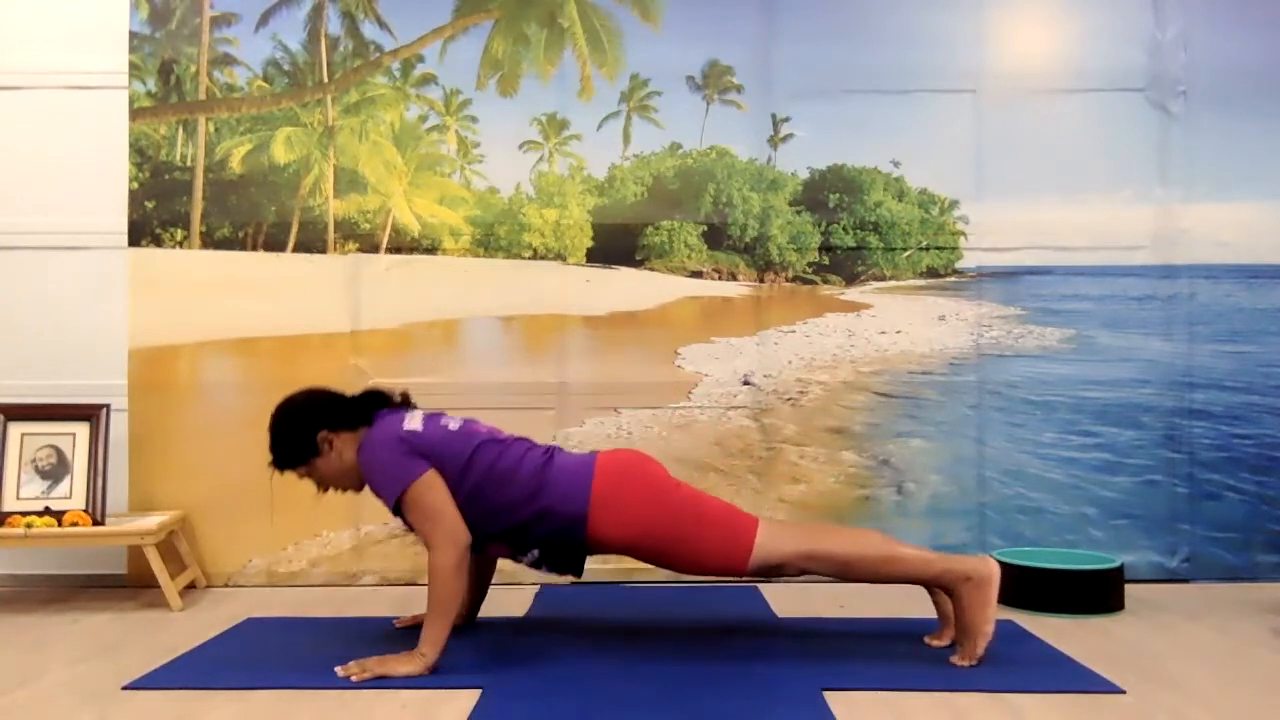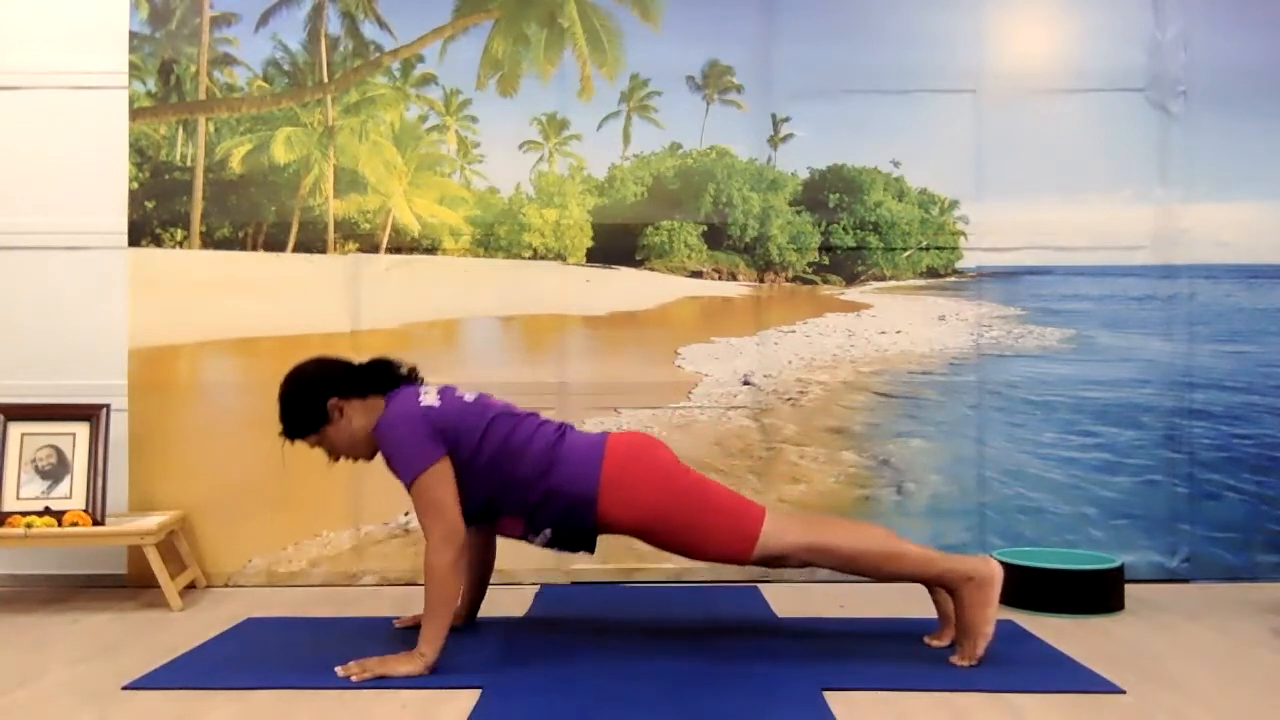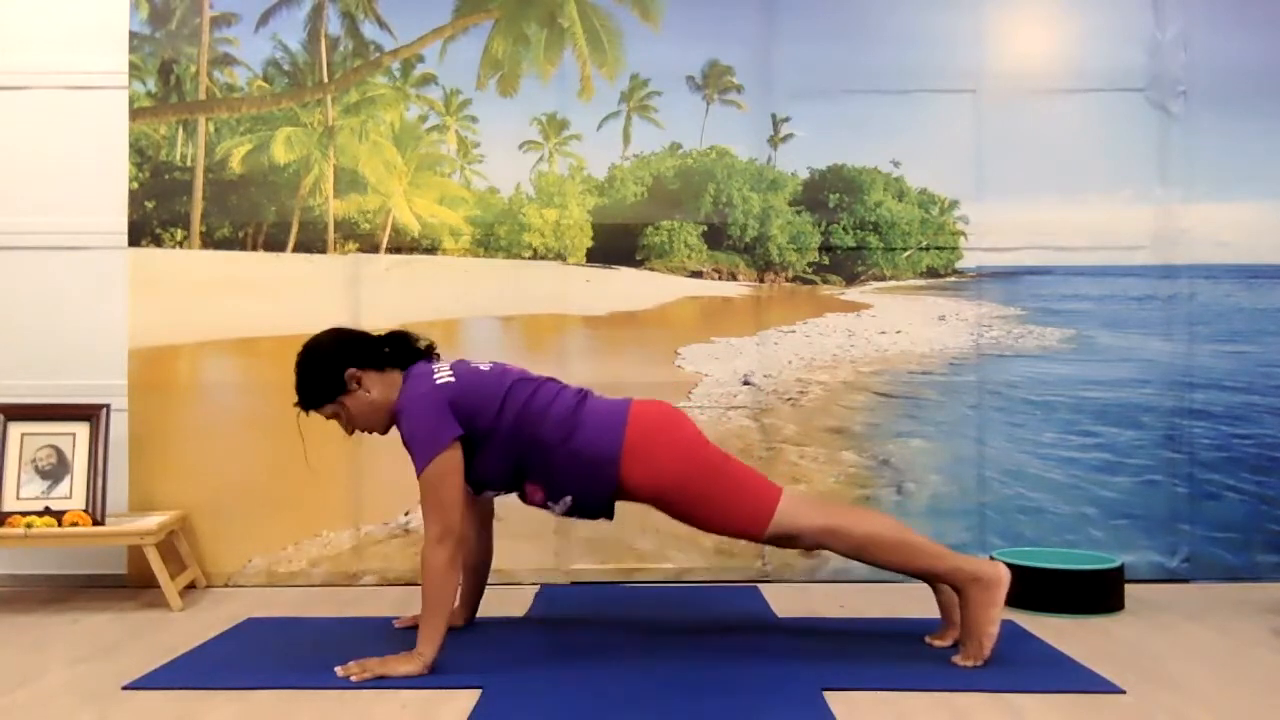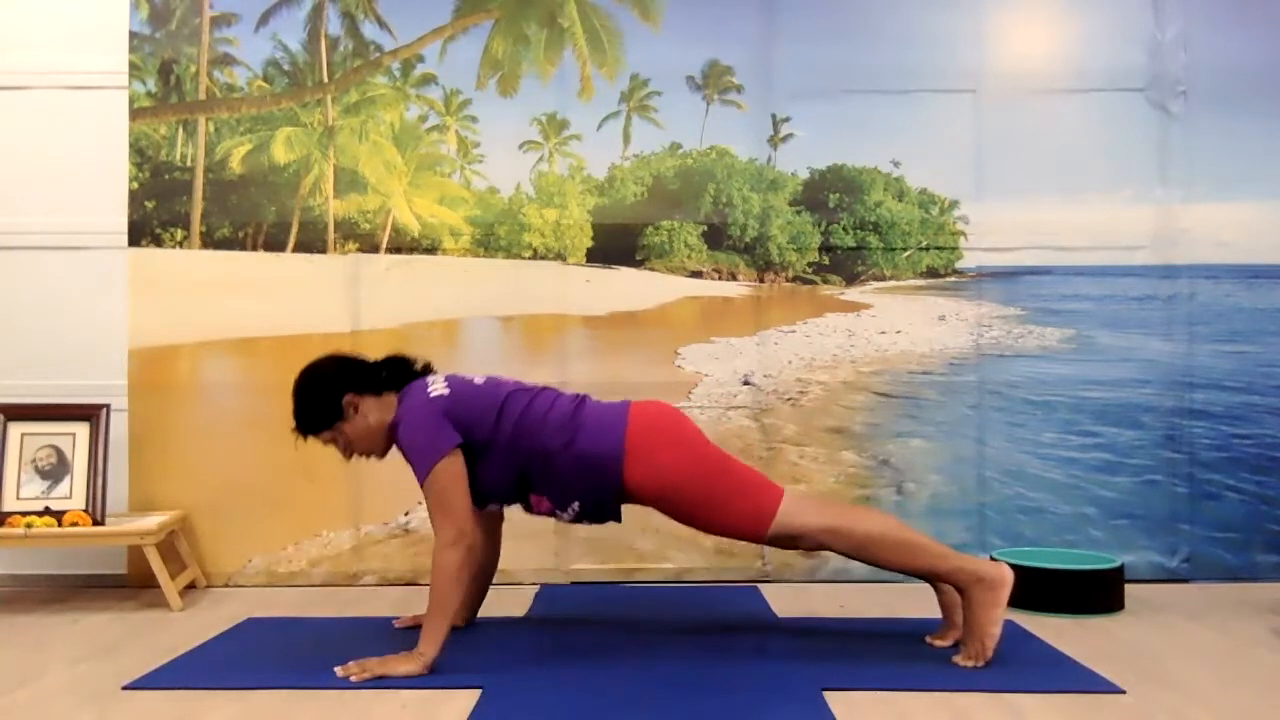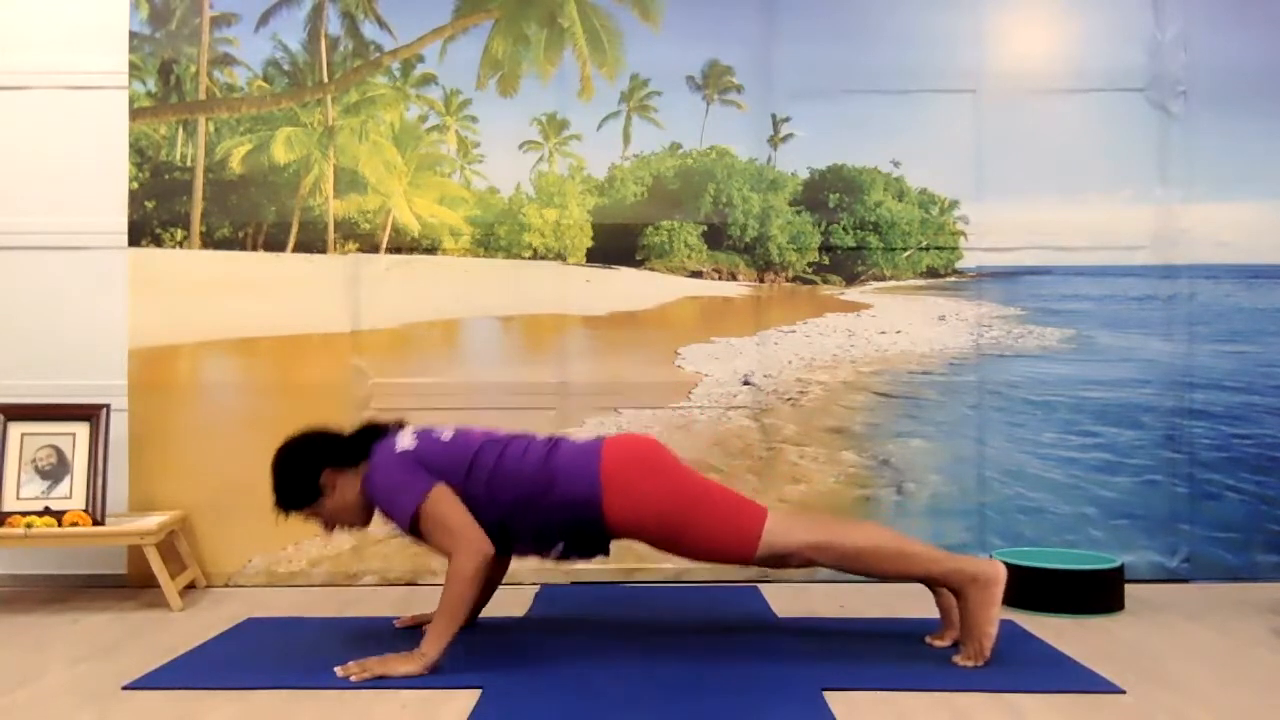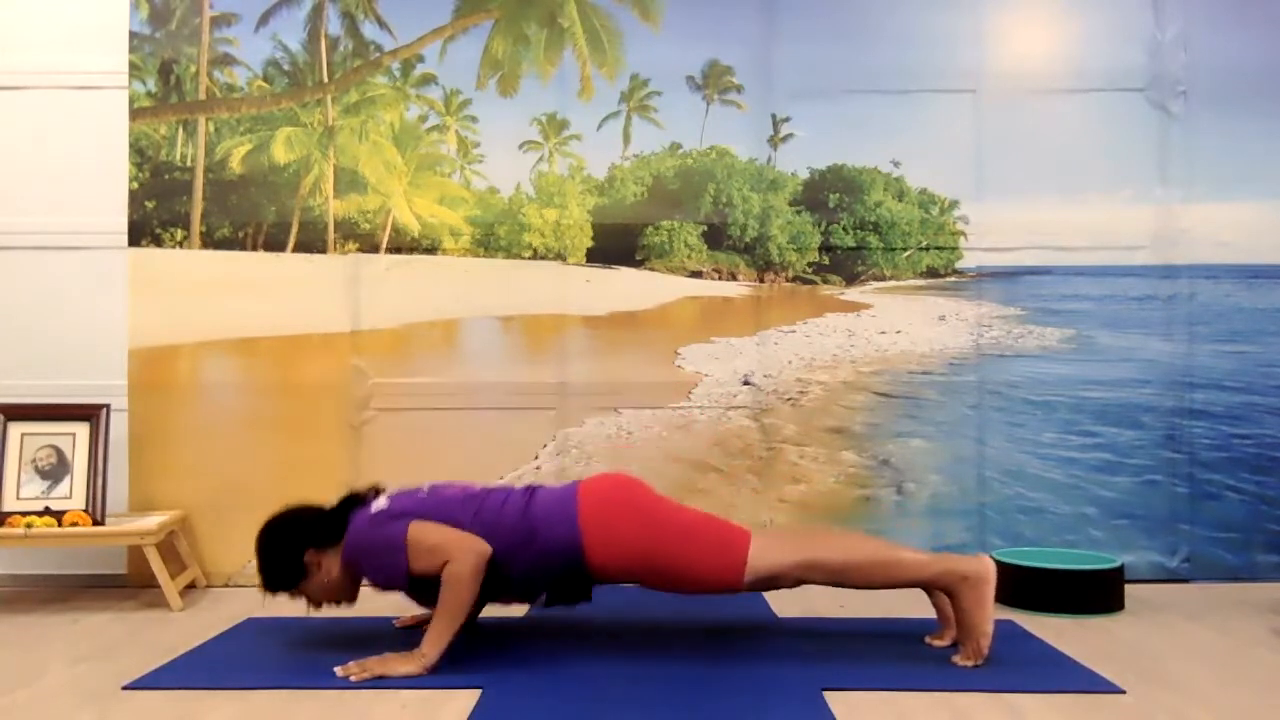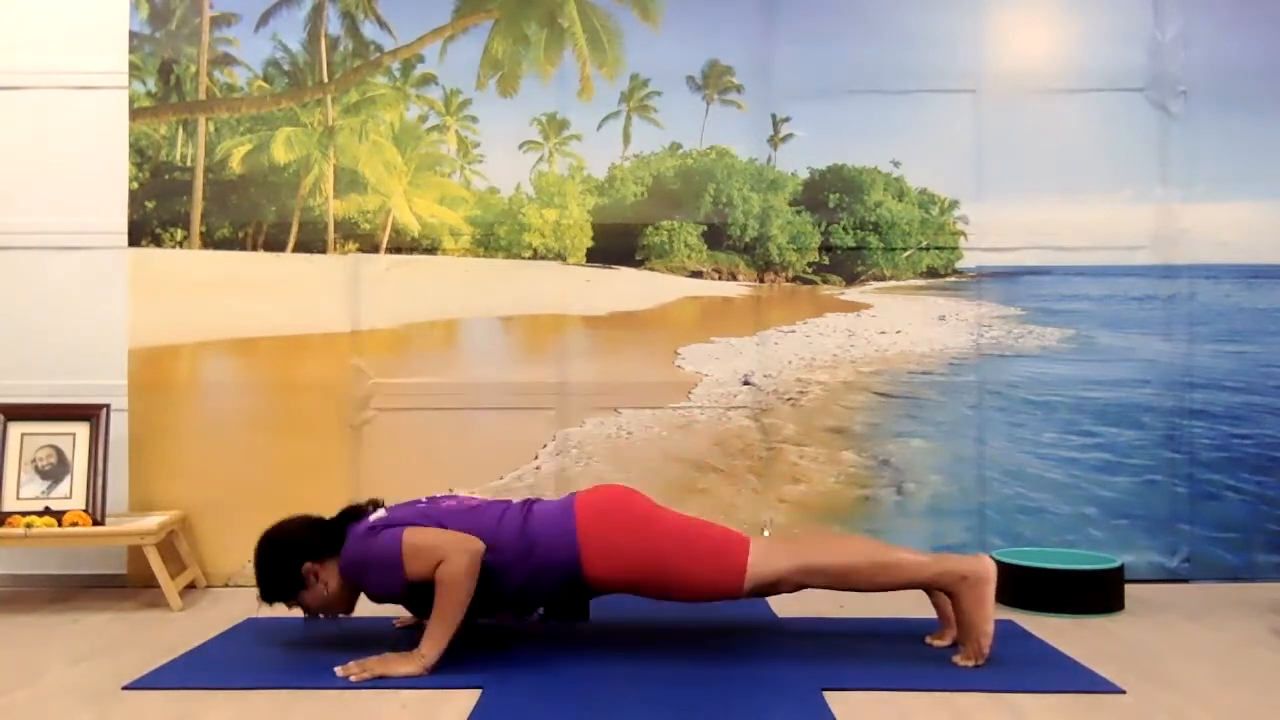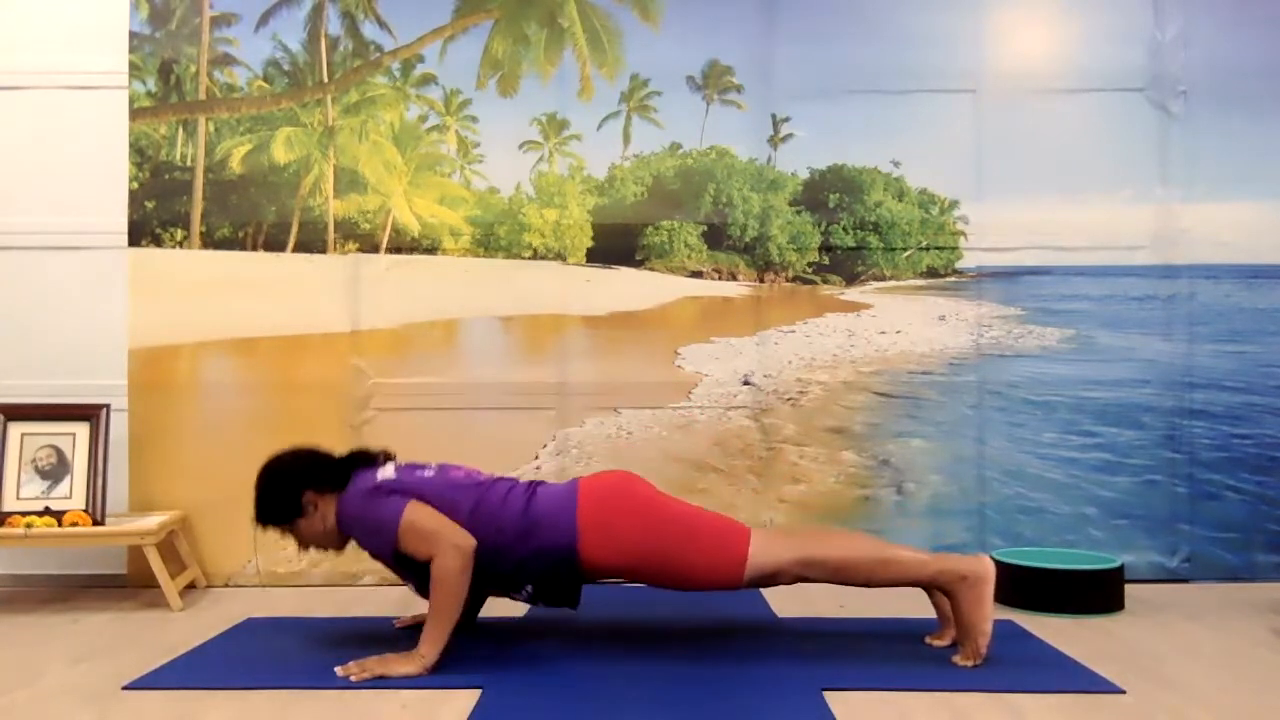
dt=0.2s
person 1, frame 1
left shoulder: (381, 450)
right shoulder: (410, 432)
left elbow: (453, 542)
right elbow: (485, 521)
left wrist: (424, 654)
right wrist: (461, 613)
left hip: (613, 505)
right hip: (611, 485)
left knee: (785, 550)
right knee: (778, 551)
left ankle: (961, 572)
right ankle: (942, 570)
person 1, frame 2
left shoulder: (399, 422)
right shoulder: (421, 409)
left elbow: (446, 541)
right elbow: (481, 520)
left wrist: (423, 654)
right wrist: (463, 613)
left hip: (624, 486)
right hip: (622, 470)
left knee: (786, 541)
right knee: (783, 540)
left ankle: (963, 572)
right ankle: (942, 573)
person 1, frame 3
left shoulder: (418, 400)
right shoulder: (438, 391)
left elbow: (443, 536)
right elbow: (476, 513)
left wrist: (421, 654)
right wrist: (463, 612)
left hip: (644, 451)
right hip: (638, 443)
left knee: (803, 522)
right knee: (794, 525)
left ankle: (971, 574)
right ankle: (949, 573)
person 1, frame 4
left shoulder: (416, 414)
right shoulder: (436, 405)
left elbow: (455, 538)
right elbow: (484, 521)
left wrist: (423, 654)
right wrist: (461, 611)
left hip: (647, 452)
right hip: (639, 443)
left knee: (805, 523)
right knee: (797, 527)
left ankle: (973, 575)
right ankle: (944, 576)
person 1, frame 5
left shoulder: (387, 473)
right shoulder: (407, 454)
left elbow: (475, 553)
right elbow: (492, 543)
left wrist: (426, 652)
right wrist: (452, 617)
left hip: (624, 487)
right hip: (619, 472)
left knee: (793, 540)
right knee: (786, 540)
left ankle: (968, 573)
right ankle: (943, 572)
person 1, frame 6
left shoulder: (368, 538)
right shoulder: (386, 513)
left elbow: (471, 555)
left wrist: (424, 652)
right wrist: (447, 615)
left hip: (604, 530)
right hip: (599, 509)
left knee: (780, 561)
right knee: (775, 562)
left ankle: (958, 573)
right ankle: (939, 573)
person 1, frame 7
left shoulder: (365, 554)
right shoulder: (381, 527)
left elbow: (464, 552)
left wrist: (425, 652)
right wrist: (440, 612)
left hip: (602, 541)
right hip: (597, 519)
left knee: (780, 567)
right knee: (775, 566)
left ankle: (956, 570)
right ankle: (936, 573)
person 1, frame 8
left shoulder: (362, 508)
right shoulder: (384, 482)
left elbow: (457, 546)
left wrist: (423, 653)
right wrist: (456, 613)
left hip: (602, 529)
right hip: (598, 505)
left knee: (781, 558)
right knee: (779, 555)
left ankle: (956, 572)
right ankle: (941, 572)
